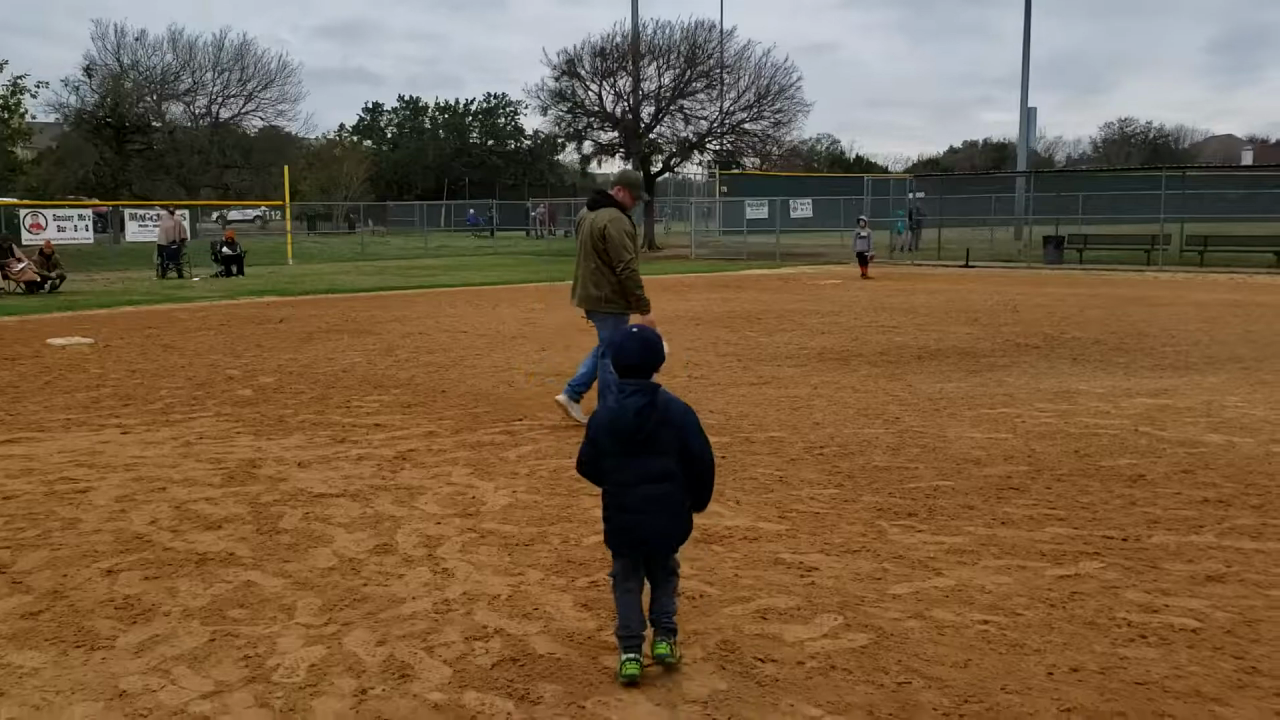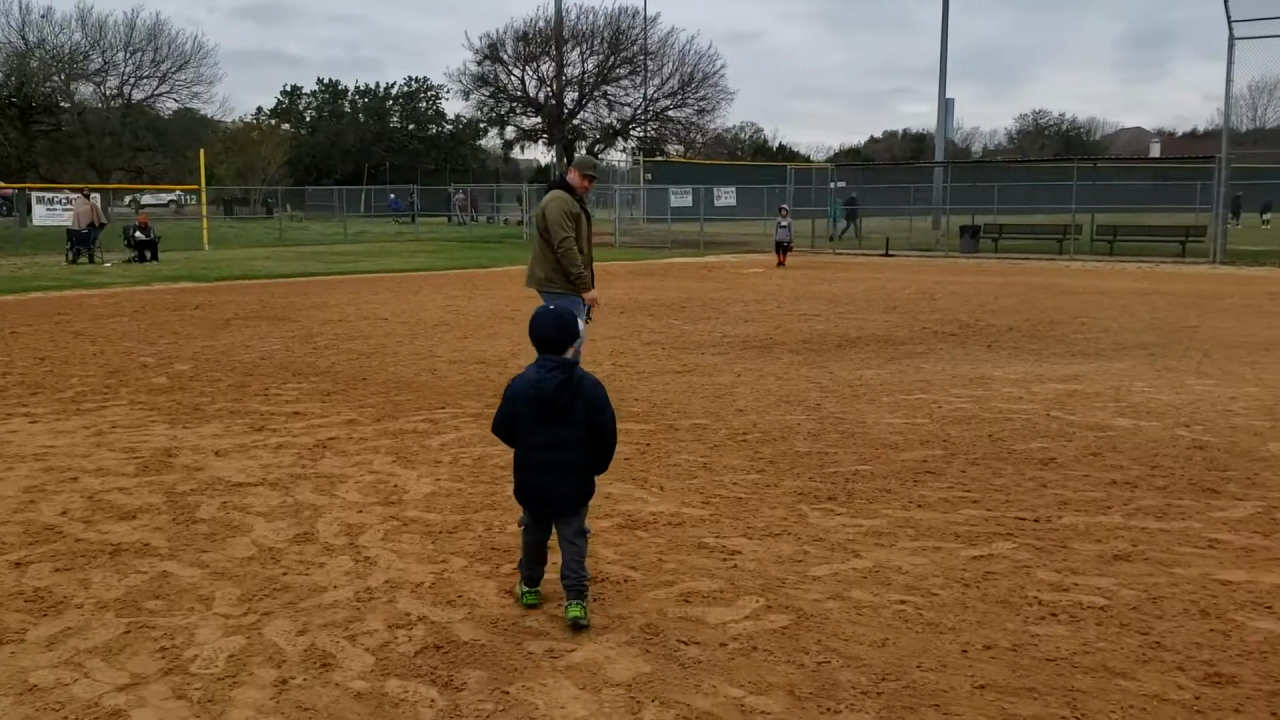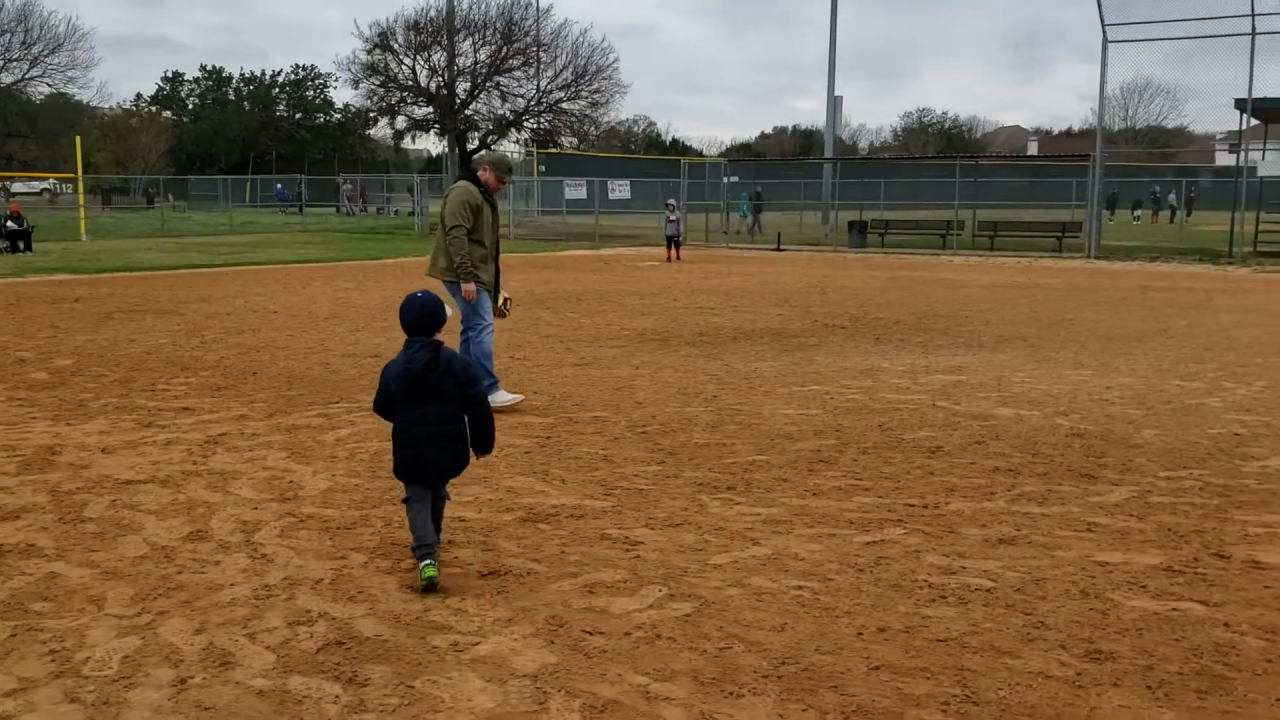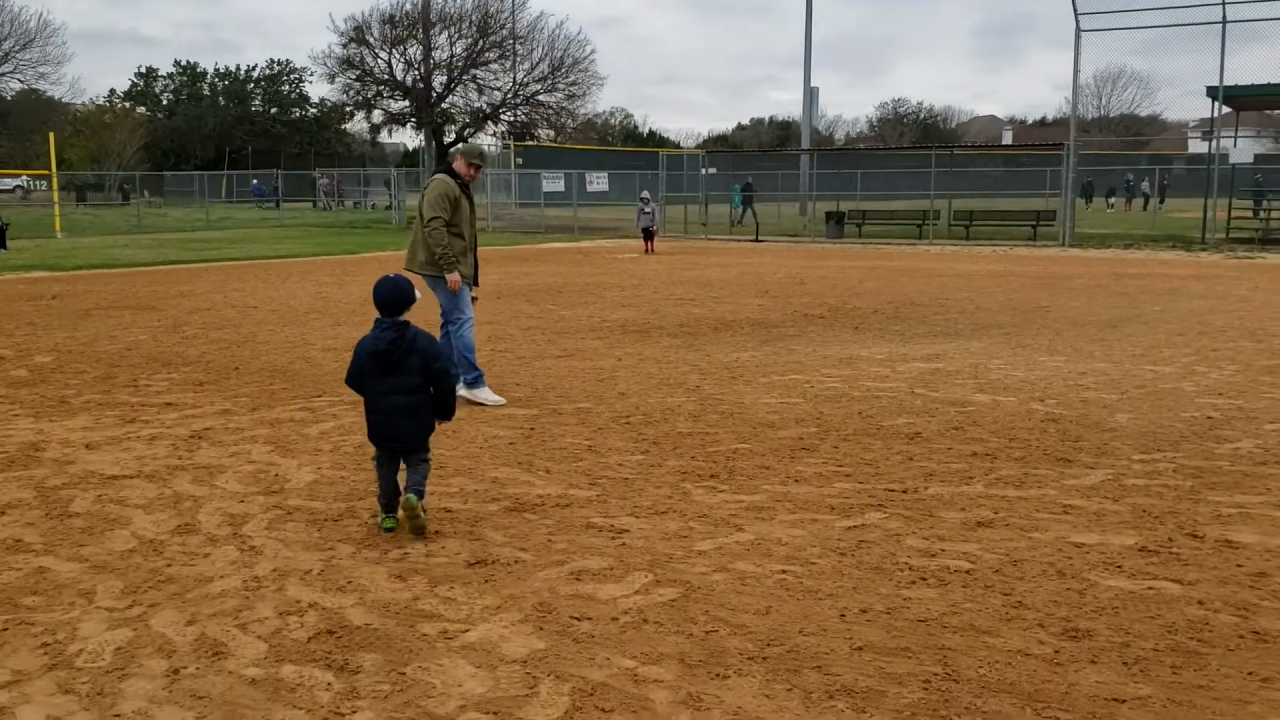
dt=0.5s
person 1, frame 1
left shoulder: (604, 416)
right shoulder: (677, 411)
left elbow: (588, 466)
right elbow: (701, 463)
right wrist: (696, 503)
left hip: (623, 517)
right hip: (668, 515)
left knee: (627, 581)
right knee: (663, 573)
left ankle: (630, 653)
right ankle: (663, 639)
person 1, frame 2
left shoulder: (520, 385)
right shoulder: (588, 385)
left elbow: (502, 428)
right elbow: (605, 433)
right wrist: (598, 465)
left hip: (532, 478)
right hip: (574, 479)
left knee: (535, 531)
right knee: (573, 537)
left ankle: (530, 586)
right ankle: (576, 601)
person 1, frame 3
left shoulder: (394, 368)
right shoulder: (458, 364)
left elbow: (382, 408)
right elbow: (478, 409)
right wrist: (482, 443)
left hip: (410, 452)
right hip: (447, 450)
left knee: (418, 502)
right knee: (436, 496)
left ankle: (427, 559)
right ankle: (430, 549)
person 1, frame 4
left shoulder: (366, 344)
right shoulder: (423, 341)
left elbow: (354, 381)
right elbow: (444, 380)
right wrist: (445, 410)
left hip: (381, 421)
right hip: (416, 419)
left knee: (386, 463)
right knee: (418, 459)
left ankle: (388, 513)
right ankle: (413, 497)
person 2, frame 1
left shoulder: (587, 212)
right shoulder: (615, 220)
right elbow: (627, 269)
right wrist: (644, 308)
left hip: (591, 294)
right hip: (608, 299)
left knee: (606, 349)
right knee: (611, 355)
left ankle: (572, 393)
person 2, frame 2
left shoulder: (575, 202)
right shoulder: (558, 201)
right elbow: (565, 247)
left wrist: (586, 285)
right wrist: (586, 287)
left hip: (569, 283)
right hip: (560, 284)
person 2, frame 3
left shoulder: (485, 197)
right shoulder: (463, 193)
right elbow: (456, 237)
left wrist: (494, 283)
right wrist: (466, 278)
left hip: (479, 275)
right hip: (465, 275)
left knee: (474, 328)
right knee: (481, 326)
right ankle: (489, 391)
person 2, frame 4
left shoulder: (462, 190)
right shoulder: (441, 185)
right elbow: (434, 228)
left wrist: (470, 278)
right wrist: (450, 268)
left hip: (456, 269)
right hip: (443, 268)
left knee: (453, 322)
right knee: (462, 321)
right ankle: (474, 384)
